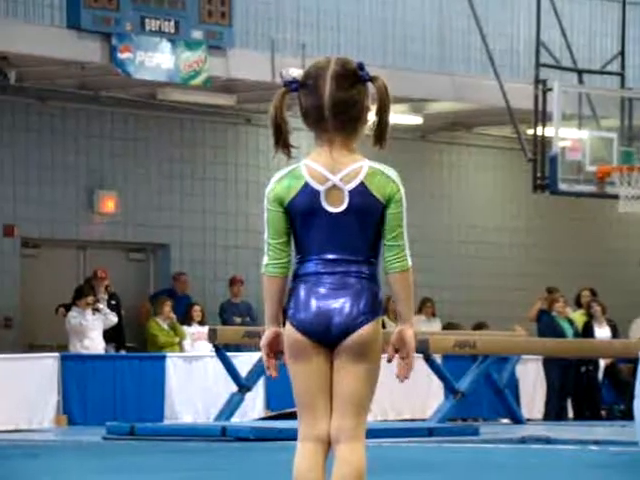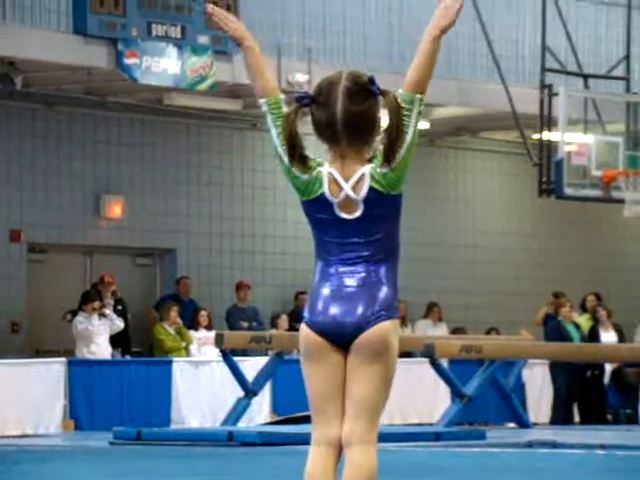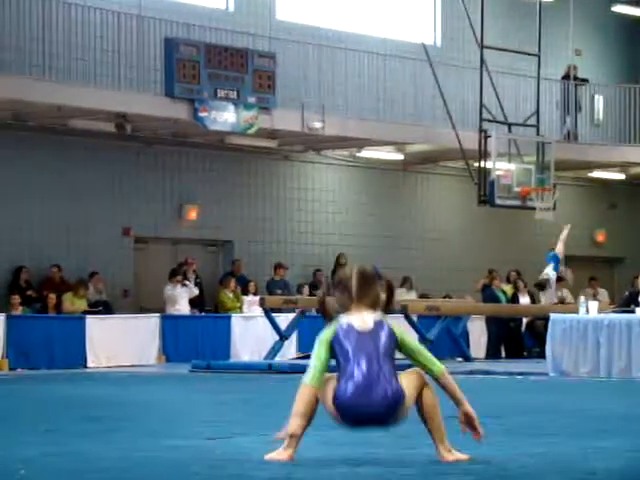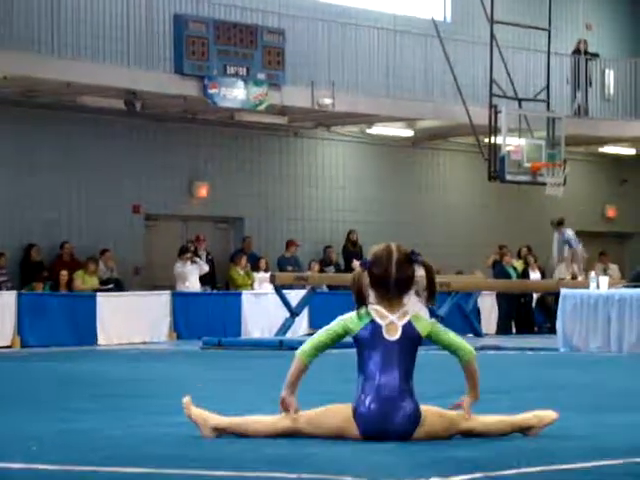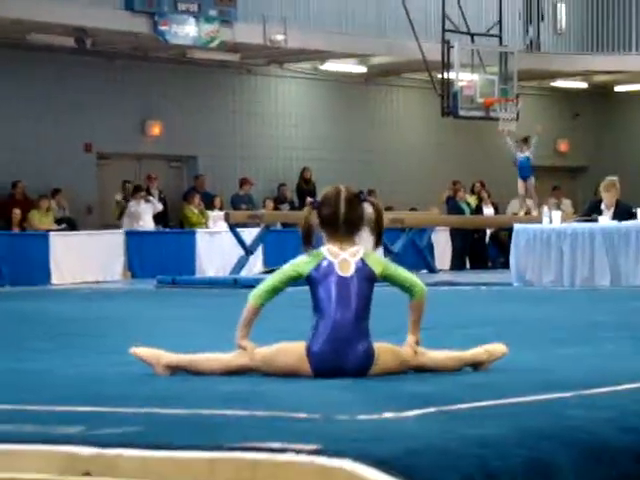
dt=1s
person 1, frame 1
left shoulder: (285, 182)
right shoulder: (384, 181)
left elbow: (277, 262)
right elbow: (398, 263)
left wrist: (273, 325)
right wrist: (406, 323)
left hip: (307, 312)
right hip: (358, 314)
left knee: (312, 435)
right knee: (348, 436)
person 1, frame 2
left shoulder: (306, 180)
right shoulder: (387, 176)
left elbow: (271, 106)
right elbow: (412, 100)
left wrist: (245, 42)
left hip: (322, 316)
right hip: (374, 318)
left knee: (324, 437)
right knee: (360, 437)
person 1, frame 3
left shoulder: (330, 331)
right shoulder: (391, 329)
left elbow: (312, 378)
right elbow: (436, 368)
left wrist: (296, 419)
right wrist: (463, 405)
left hip: (349, 409)
right hip: (387, 409)
left knee: (317, 382)
right knee: (418, 375)
left ankle: (288, 449)
right ankle: (444, 449)
person 1, frame 4
left shoulder: (355, 320)
right shoulder: (420, 322)
left elbow: (305, 351)
right elbow: (466, 352)
left wrist: (288, 394)
right wrist: (471, 397)
left hip: (365, 419)
right hip: (407, 420)
left knee: (291, 422)
right knee: (464, 422)
left ankle: (216, 423)
right ankle: (528, 421)
person 1, frame 5
left shoulder: (309, 261)
right shoulder: (372, 261)
left elbow: (260, 293)
right elbow: (418, 289)
left wrist: (242, 337)
right wrist: (413, 336)
left hip: (319, 357)
right hip: (362, 358)
left knee: (246, 359)
right knee: (415, 358)
left ankle: (170, 360)
right ankle: (477, 355)
